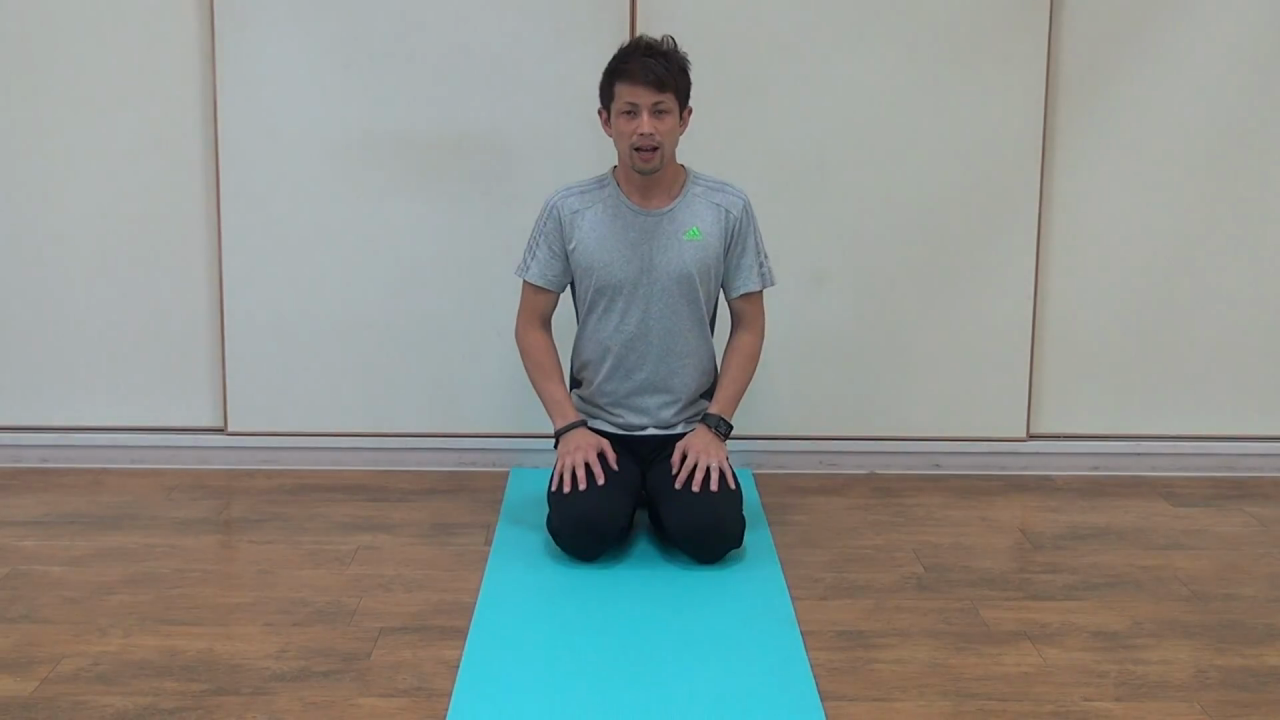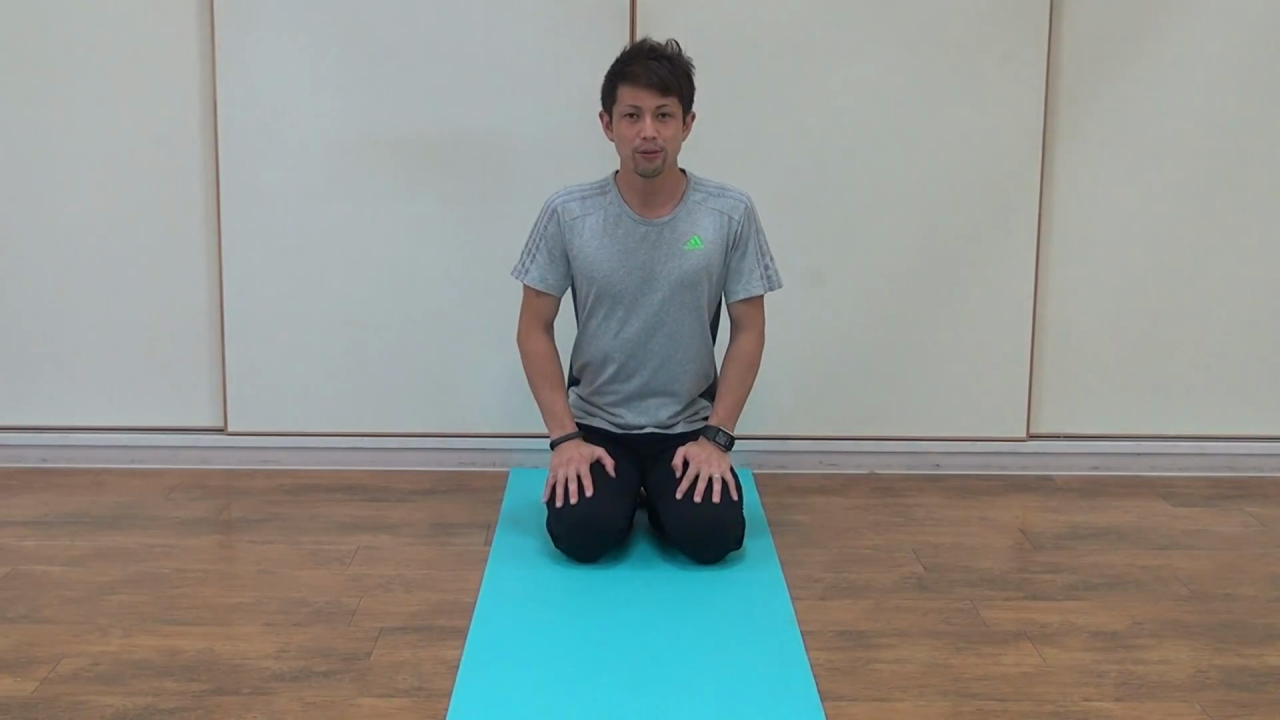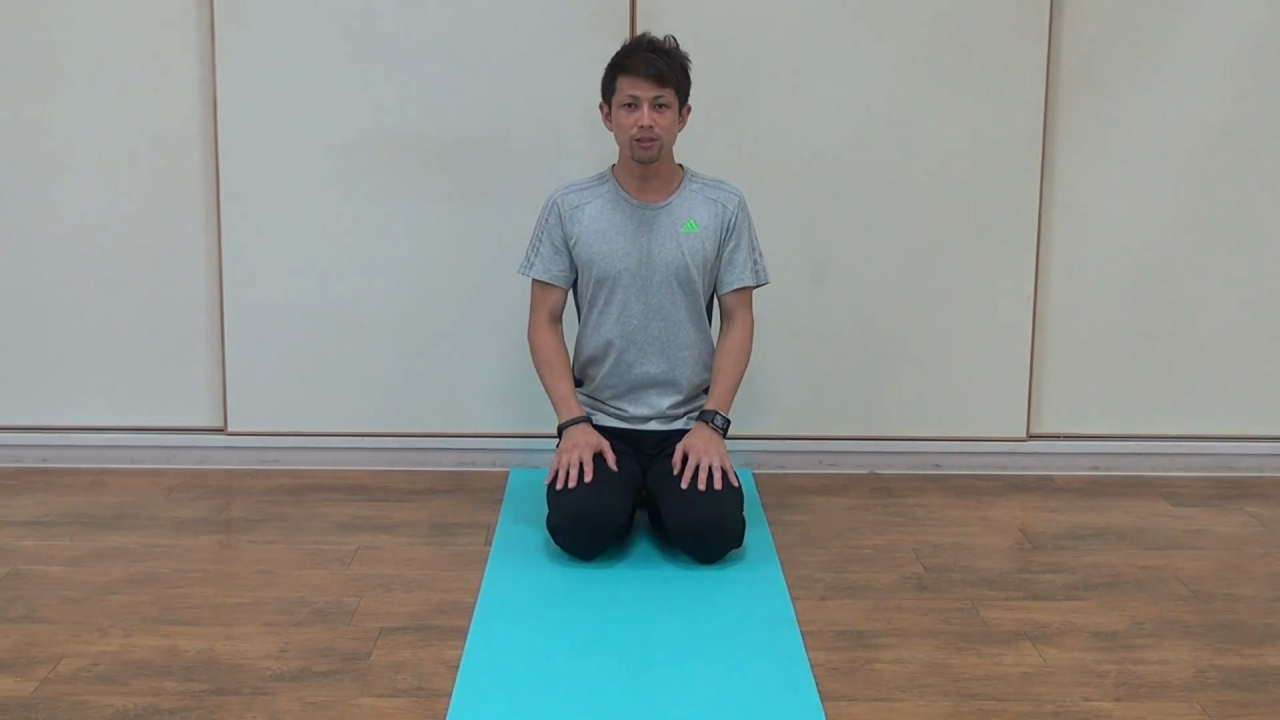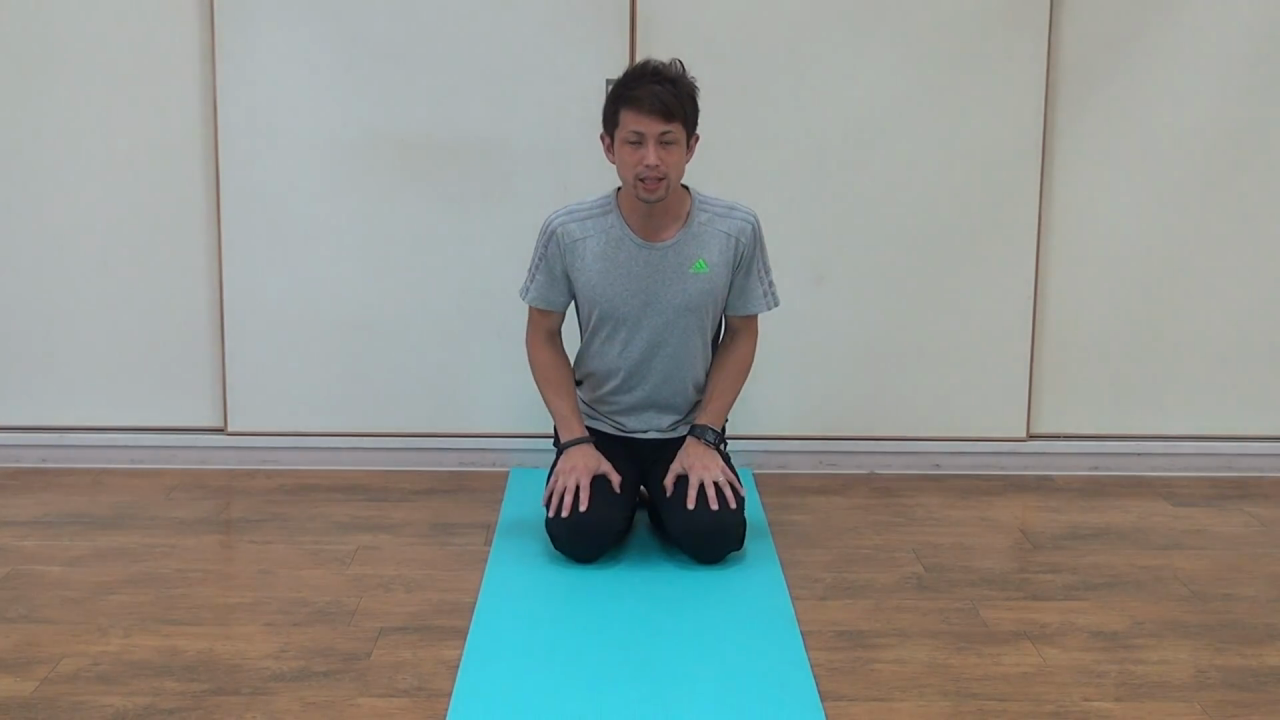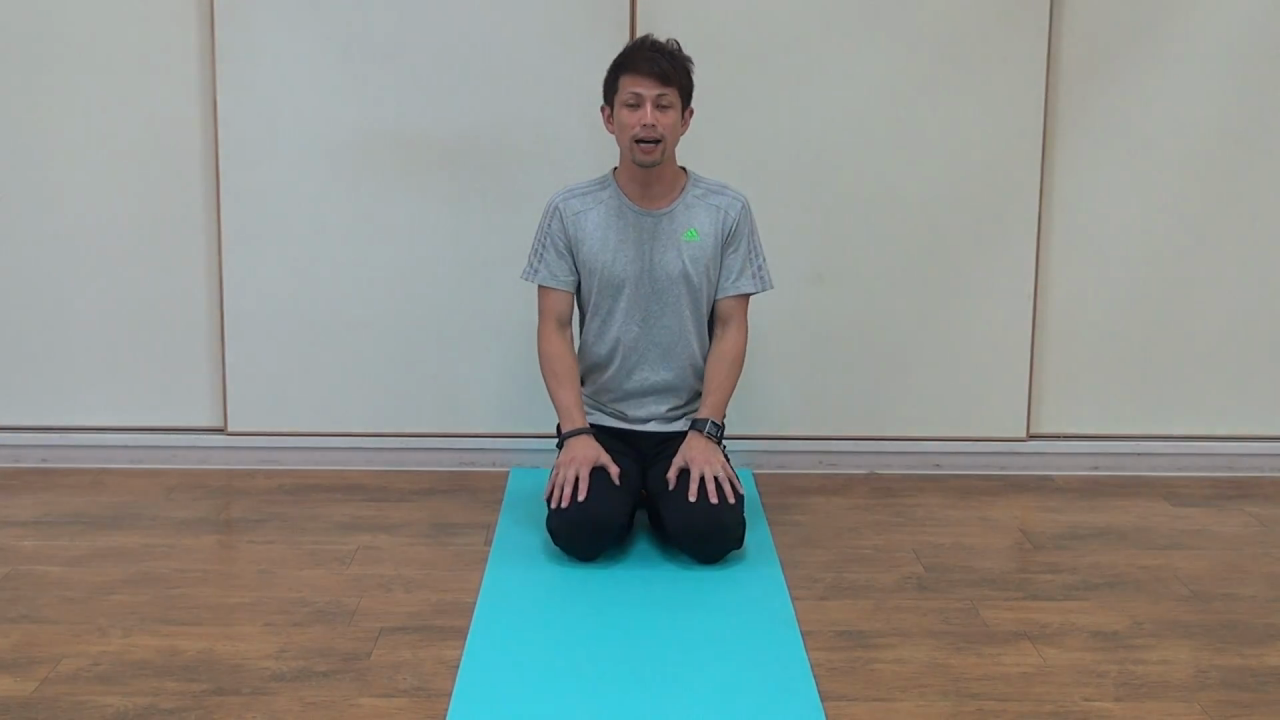
dt=1s
person 1, frame 1
left shoulder: (728, 209)
right shoulder: (567, 210)
left elbow: (748, 326)
right elbow: (533, 324)
left wrist: (715, 424)
right wrist: (568, 425)
left hip: (689, 426)
right hip: (598, 425)
left knee: (712, 535)
right knee: (581, 531)
left ankle: (660, 495)
right ankle: (625, 493)
person 1, frame 2
left shoulder: (731, 214)
right shoulder: (566, 214)
left elbow: (748, 331)
right elbow: (535, 330)
left wrist: (717, 437)
right wrist: (564, 437)
left hip: (689, 425)
right hip: (596, 424)
left knee: (711, 537)
right knee: (581, 534)
left ankle: (659, 496)
right ankle: (625, 495)
person 1, frame 3
left shoulder: (724, 207)
right shoulder: (568, 207)
left elbow: (738, 322)
right elbow: (544, 322)
left wrist: (712, 420)
right wrist: (573, 420)
left hip: (688, 424)
right hip: (600, 421)
left knee: (711, 534)
right knee: (581, 531)
left ankle: (658, 496)
right ankle: (626, 493)
person 1, frame 4
left shoulder: (737, 231)
right shoulder: (566, 233)
left elbow: (740, 335)
right elbow: (543, 337)
left wrist: (704, 436)
right wrist: (574, 440)
left hip: (688, 429)
right hip: (599, 426)
left knee: (713, 537)
right knee: (579, 535)
left ankle: (660, 499)
right ankle: (624, 497)
person 1, frame 5
left shoulder: (727, 211)
right shoulder: (569, 211)
left elbow: (731, 326)
right elbow: (555, 327)
left wrist: (705, 431)
right wrist: (577, 433)
left hip: (686, 424)
right hip: (600, 420)
left knee: (713, 535)
right knee: (579, 531)
left ankle: (658, 495)
right ankle: (626, 494)
